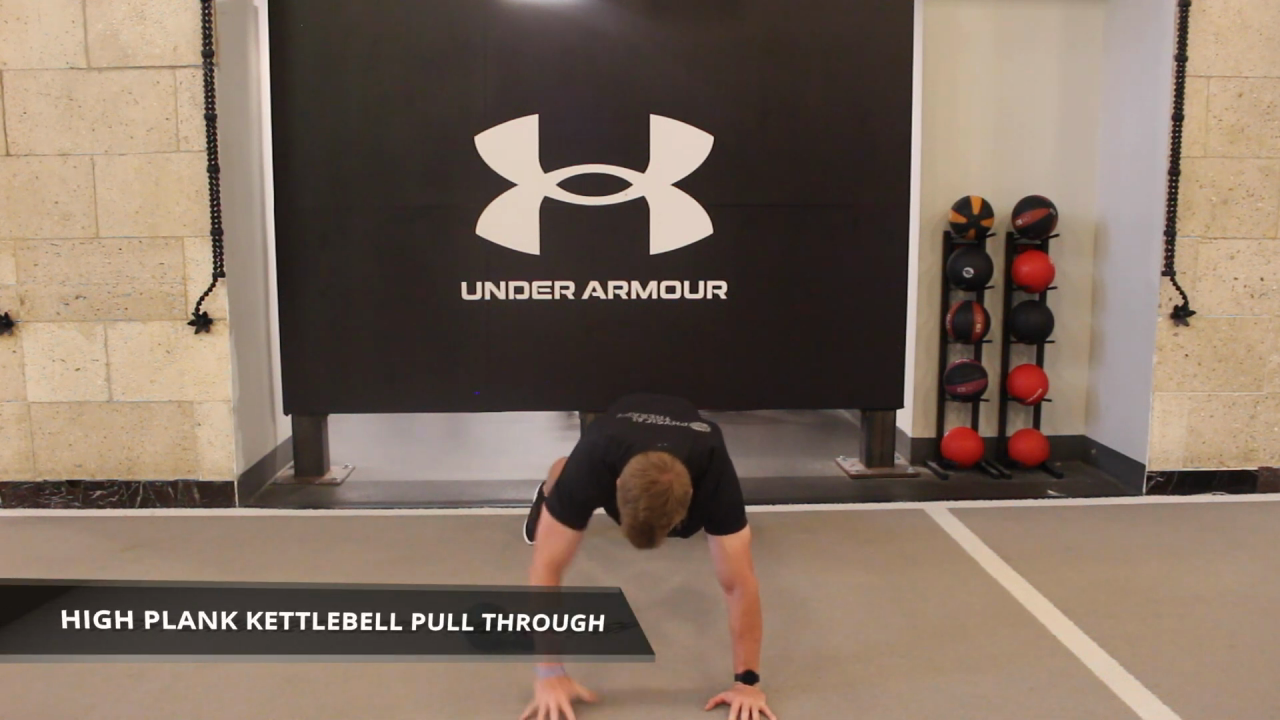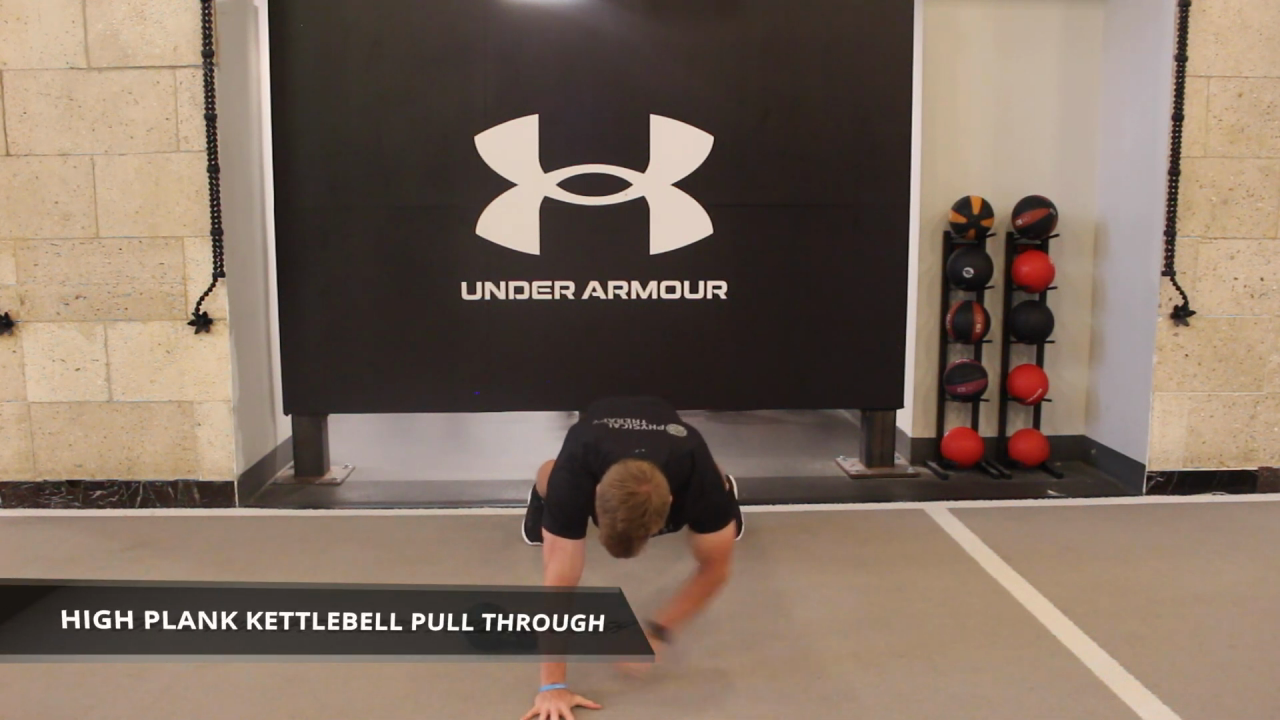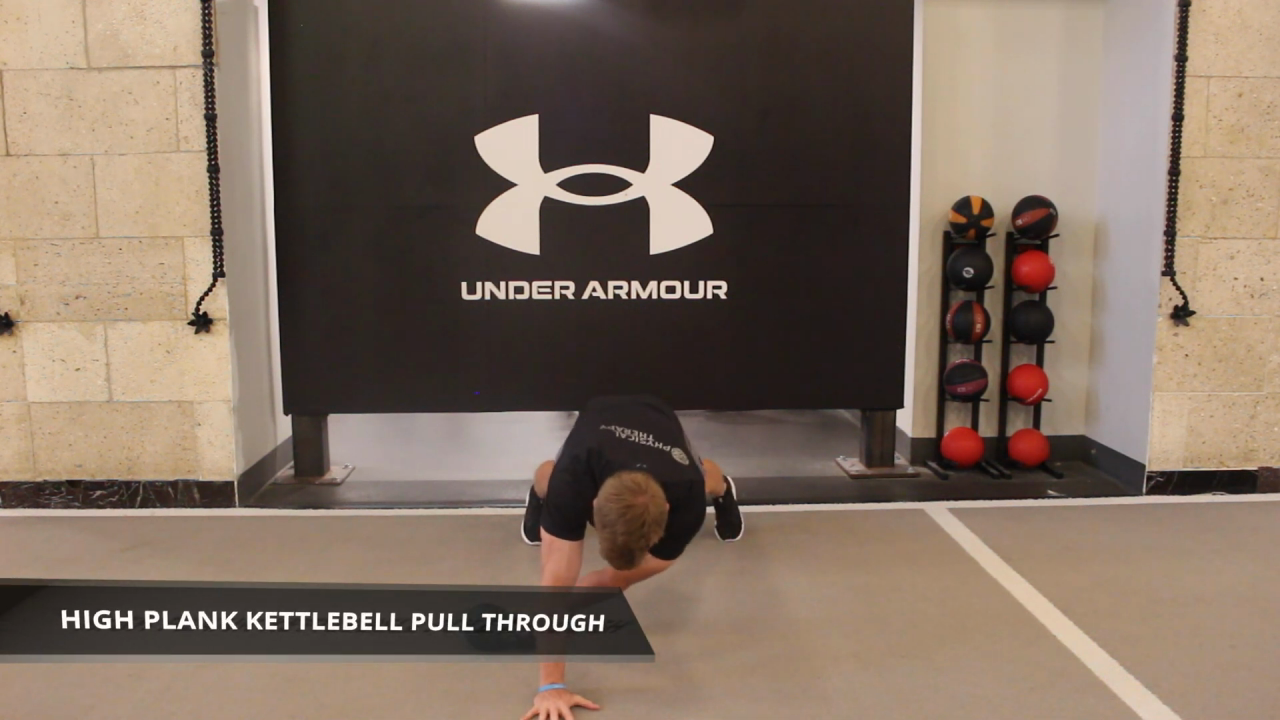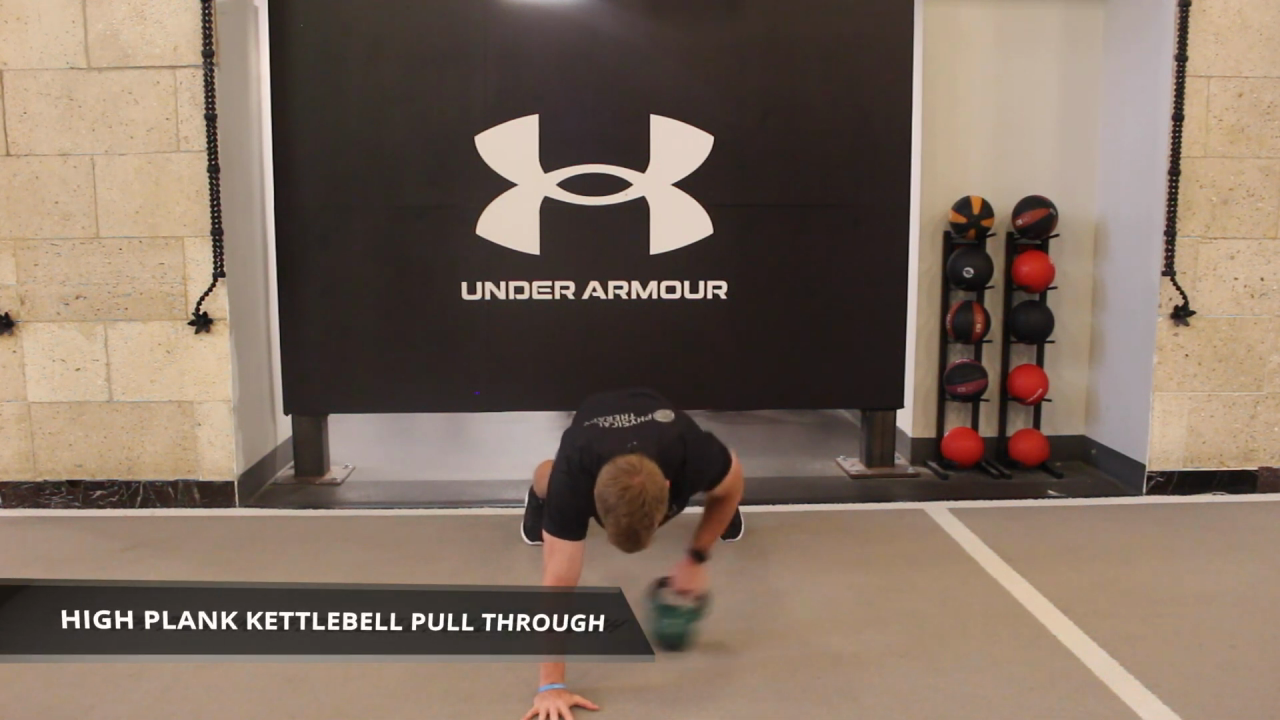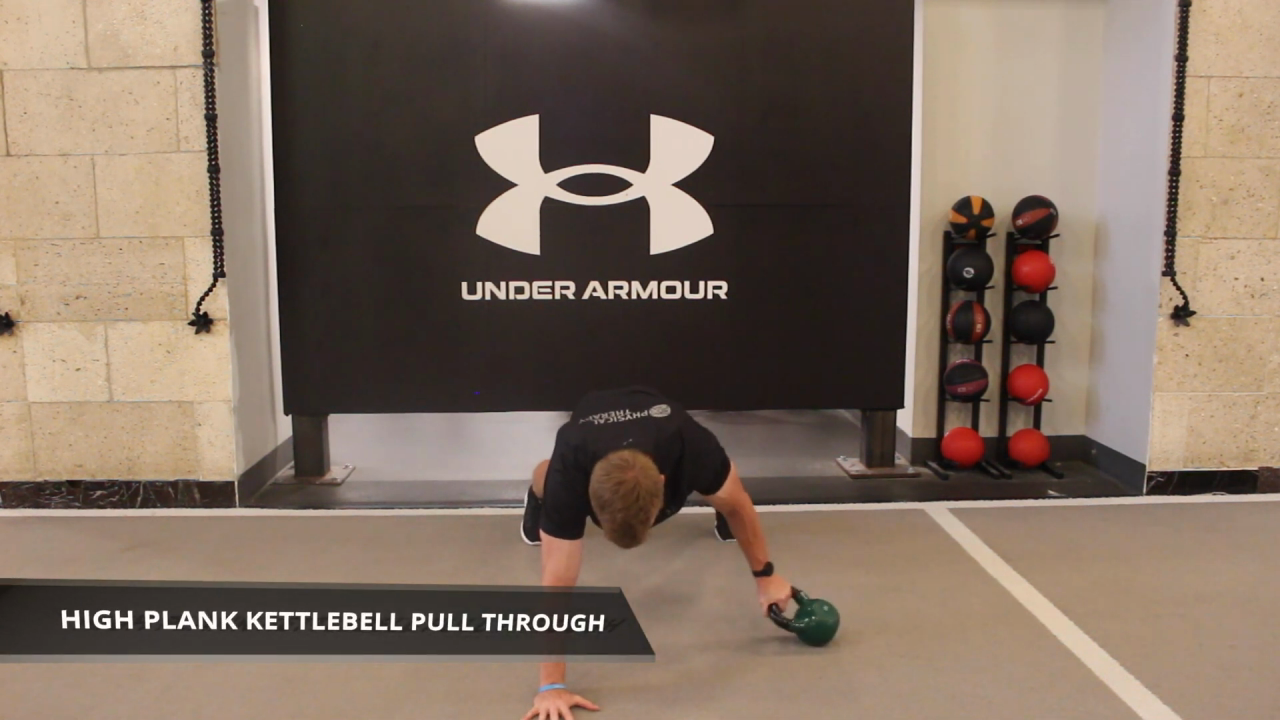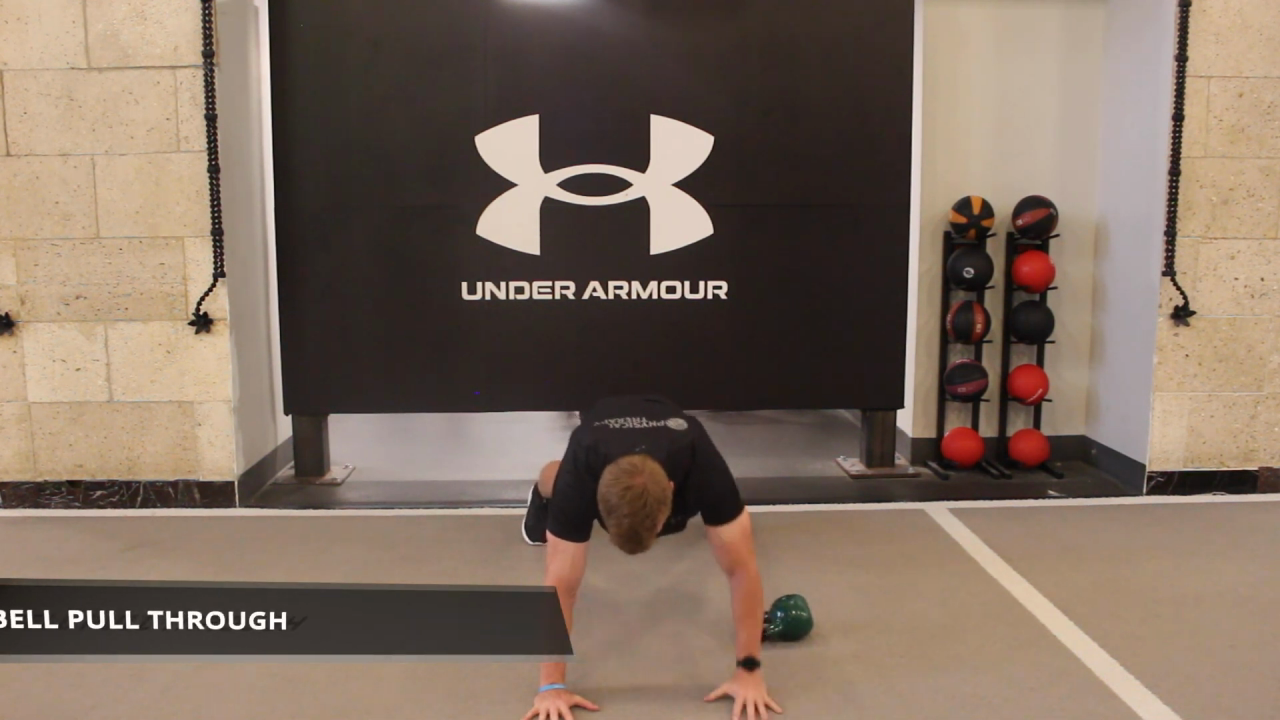
dt=0.5s
person 1, frame 1
left shoulder: (713, 476)
right shoulder: (592, 462)
left elbow: (738, 582)
right elbow: (547, 565)
left wrist: (747, 681)
right wrist: (549, 673)
left hip: (690, 446)
right hip: (619, 439)
right knee: (563, 480)
right ankle: (548, 491)
person 1, frame 2
left shoulder: (693, 473)
right shoulder: (574, 476)
left elbow: (715, 568)
right elbow: (560, 579)
left wrist: (660, 632)
right wrist: (552, 686)
right hip: (600, 427)
left ankle: (724, 488)
right ankle: (542, 493)
person 1, frame 3
left shoulder: (686, 498)
right shoulder: (574, 480)
left elbow: (620, 578)
right elbow: (557, 579)
right wrist: (550, 685)
left ankle: (722, 490)
right ankle: (541, 493)
person 1, frame 4
left shoulder: (690, 450)
right shoulder: (572, 476)
left elbow: (728, 490)
right elbow: (559, 580)
left wrist: (695, 558)
right wrist: (551, 686)
left hip: (659, 434)
right hip: (592, 429)
right ankle: (539, 492)
person 1, frame 5
left shoulder: (689, 446)
right shoulder: (569, 473)
left elbow: (736, 506)
right elbow: (558, 581)
left wrist: (765, 575)
right wrist: (551, 685)
left hip: (657, 432)
right hip: (587, 440)
right ankle: (539, 492)
person 1, frame 6
left shoulder: (700, 464)
right shoulder: (580, 477)
left elbow: (740, 569)
right elbow: (562, 583)
left wrist: (748, 669)
right wrist: (552, 685)
left hip: (672, 437)
right hip: (601, 432)
right ankle: (544, 491)
